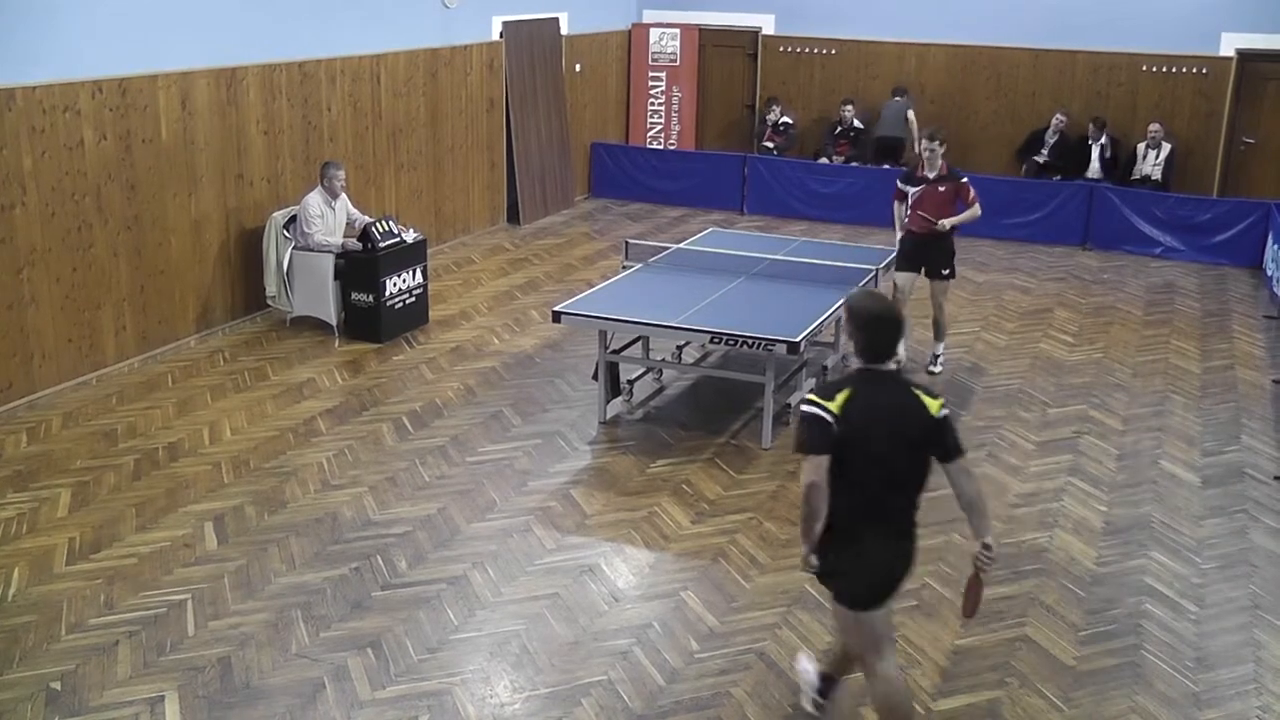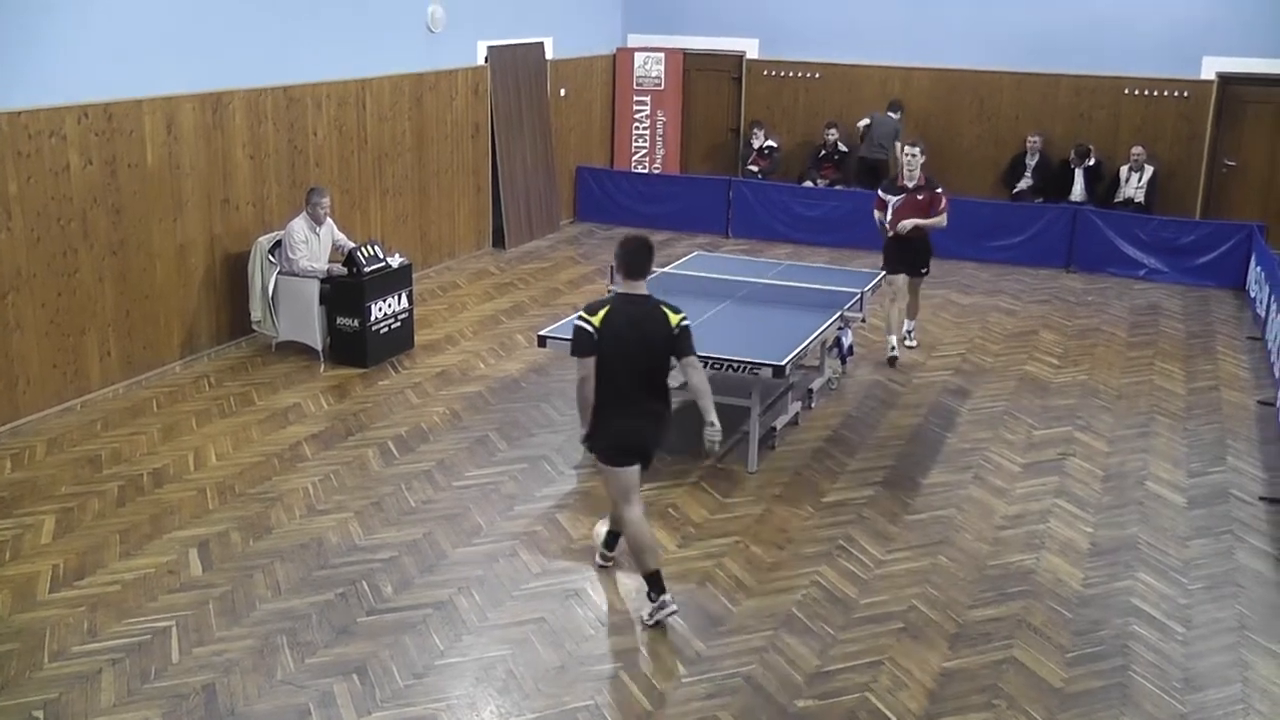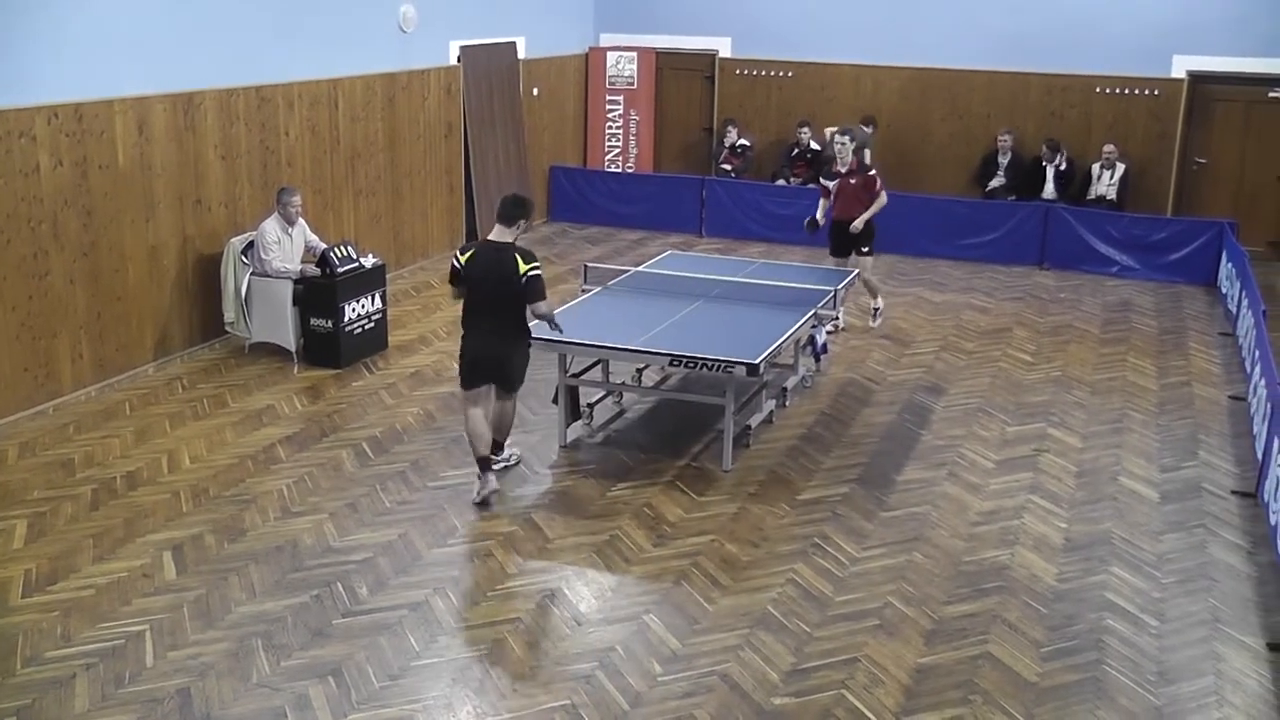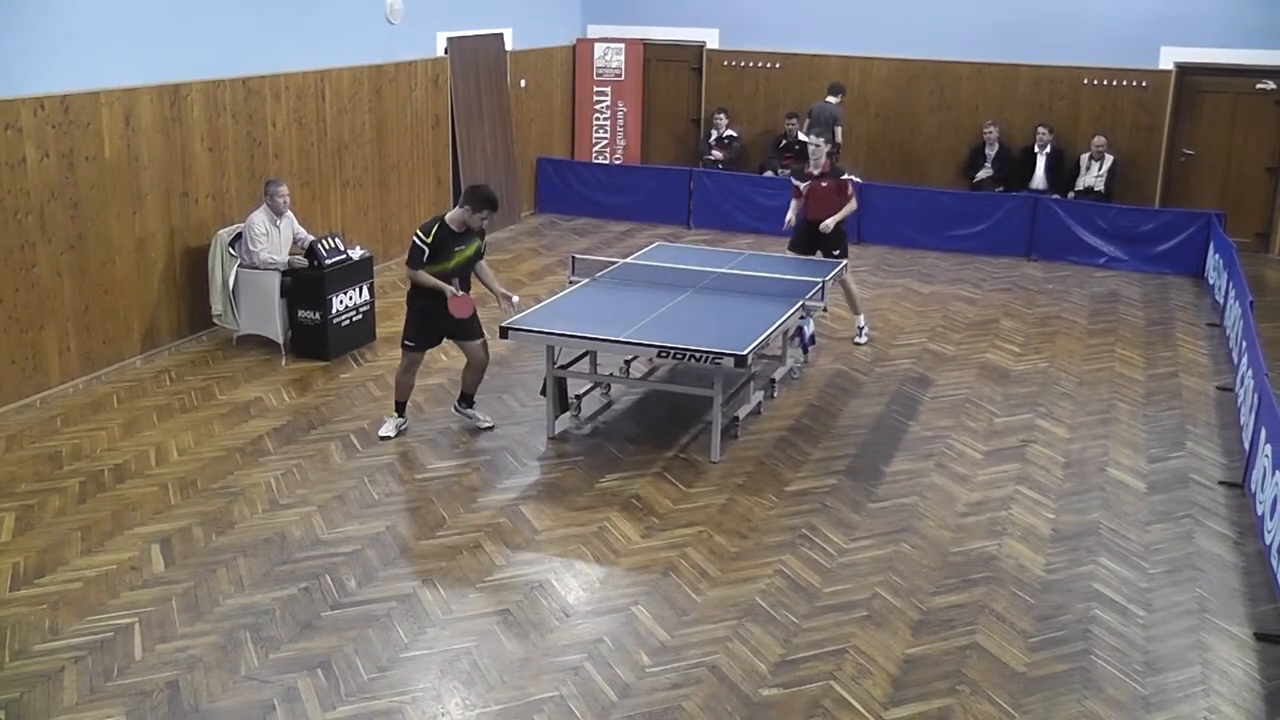
dt=1s
person 1, frame 1
left shoulder: (824, 402)
right shoulder: (925, 402)
left elbow: (813, 483)
right elbow: (961, 473)
left wrist: (808, 541)
right wrist: (984, 535)
left hip: (850, 545)
right hip: (899, 544)
left knee: (876, 657)
right knee: (867, 635)
right ankle: (824, 684)
person 1, frame 2
left shoulder: (592, 316)
right shoulder: (671, 317)
left elbow: (584, 378)
right elbow: (692, 369)
left wrist: (587, 424)
right wrist: (711, 418)
left hip: (613, 424)
right hip: (652, 422)
left knee: (630, 507)
right knee: (629, 493)
left ankle: (659, 595)
right ankle: (610, 546)
person 1, frame 3
left shoulder: (465, 255)
right shoulder: (525, 261)
left elbow: (458, 293)
right elbow: (541, 309)
right wrist: (552, 319)
left hip: (475, 343)
right hip: (512, 344)
left knee: (475, 407)
right knee: (505, 397)
left ankle: (485, 472)
right ankle: (497, 454)
person 1, frame 4
left shoulder: (477, 232)
right shoulder: (429, 233)
left elbow: (478, 263)
right elbow: (412, 271)
left wrist: (497, 290)
right wrist: (443, 287)
right hip: (426, 307)
left knee: (480, 357)
right knee: (409, 363)
left ankle: (465, 405)
right ankle: (399, 416)
person 2, frame 1
left shoulder: (956, 179)
right shoulder: (908, 177)
left elbow: (976, 210)
right elbow: (898, 203)
left wrist: (951, 221)
right wrist: (899, 231)
left hip: (940, 243)
right hip: (912, 240)
left knee: (938, 304)
right knee: (898, 295)
left ankle: (938, 353)
right ankle: (898, 350)
person 2, frame 2
left shoulder: (932, 188)
right shoulder: (889, 186)
left elbow: (942, 221)
right elbow: (878, 212)
left wrist: (914, 221)
right wrist: (885, 224)
left hip: (919, 244)
right hip: (895, 243)
left knee: (913, 293)
right knee: (894, 295)
left ankle: (909, 328)
right ankle: (892, 345)
person 2, frame 3
left shoulder: (865, 171)
right shoulder: (828, 173)
left elbow: (882, 198)
left wrist: (863, 218)
right wrist: (820, 214)
left hip: (861, 227)
right hip: (838, 226)
left knee: (864, 275)
left ankle: (877, 302)
right ankle: (838, 316)
person 2, frame 4
left shoulder: (838, 174)
right shoulder: (799, 174)
left elbow: (852, 203)
left wrist: (833, 220)
right wrist: (791, 213)
left hip: (831, 230)
right hip: (806, 226)
left knee: (843, 278)
left ankle: (861, 325)
